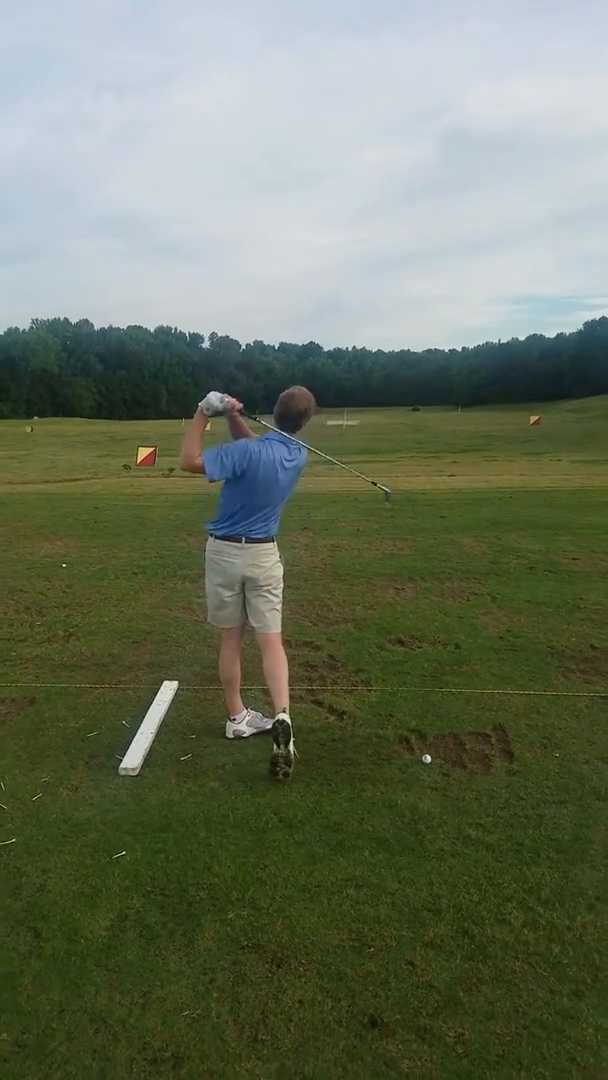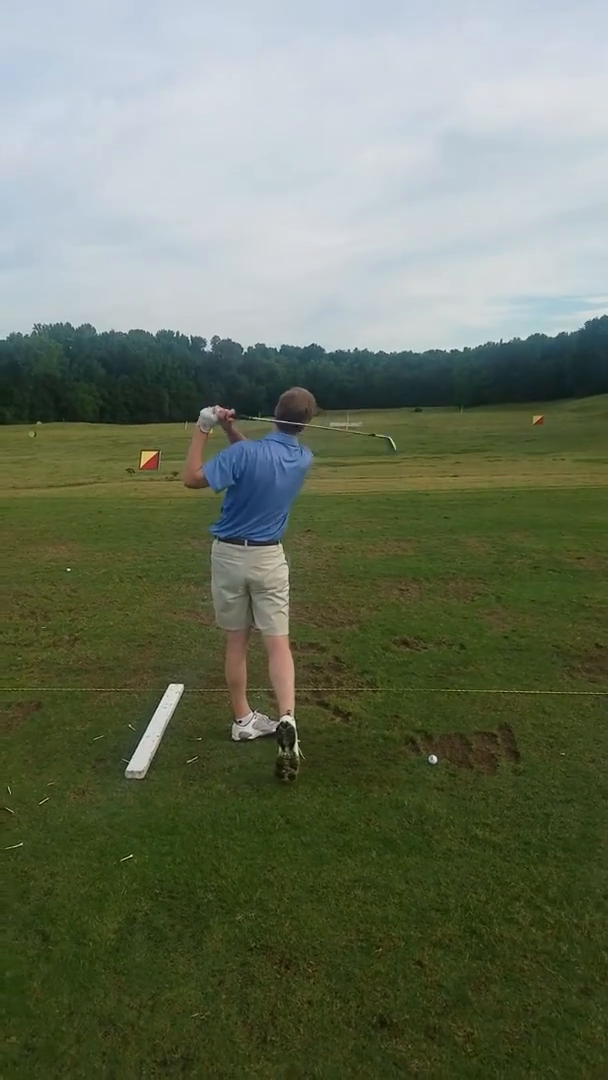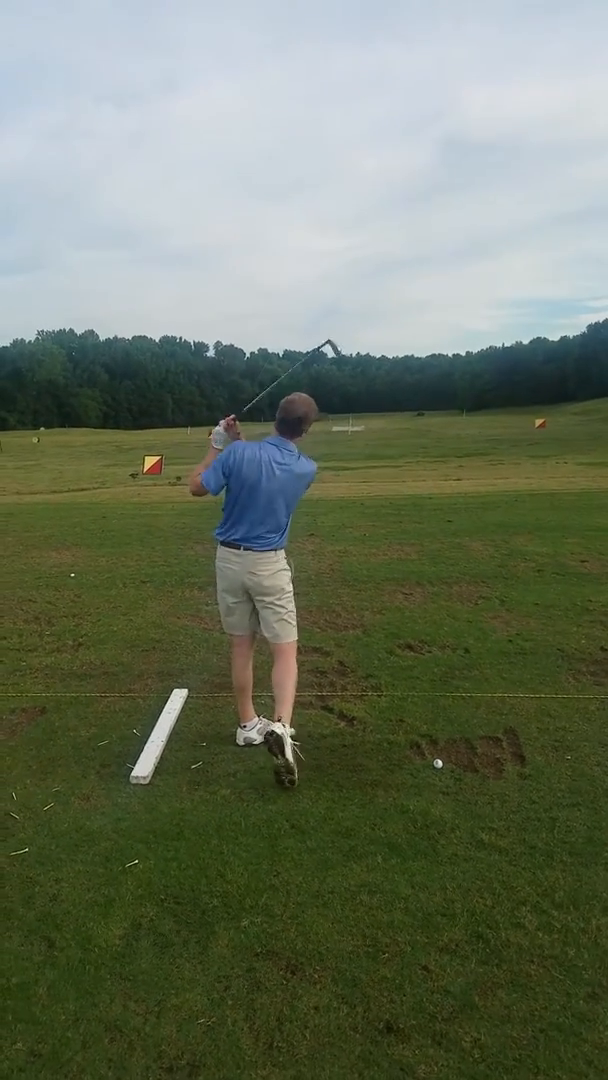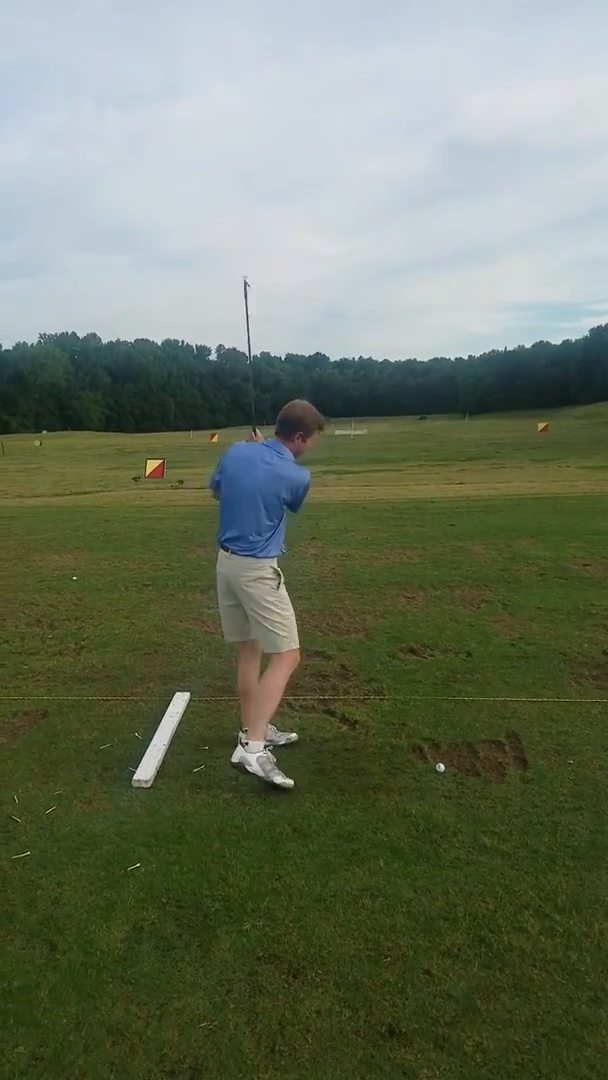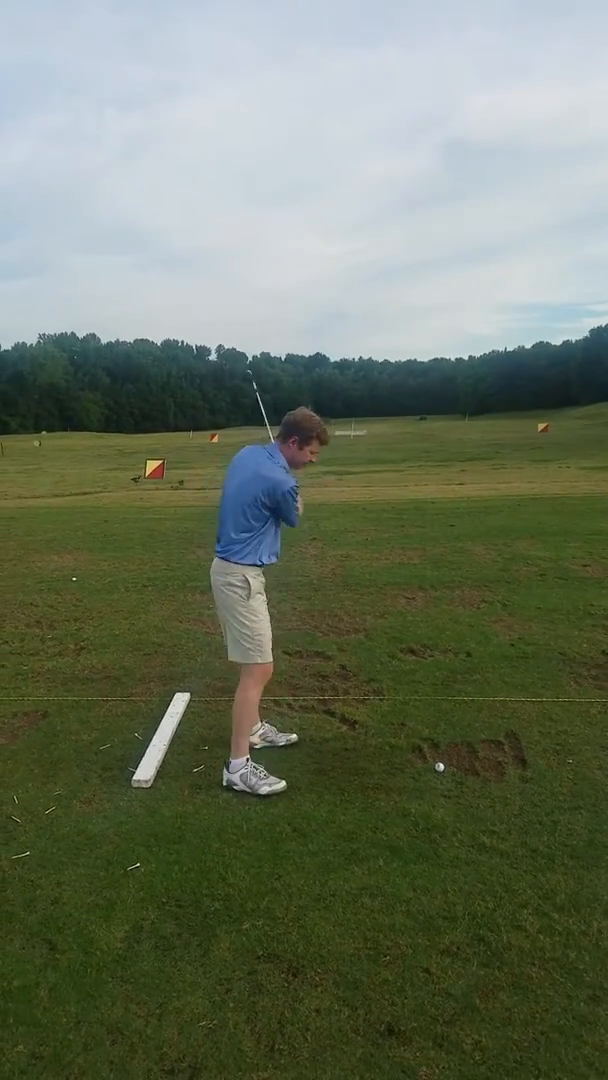
dt=0.2s
person 1, frame 1
left shoulder: (250, 453)
right shoulder: (299, 456)
left elbow: (189, 462)
left wrist: (203, 413)
right wrist: (233, 416)
left hip: (224, 552)
right hip: (263, 555)
left knee: (230, 639)
right knee: (271, 640)
left ankle: (237, 717)
right ankle: (282, 716)
person 1, frame 2
left shoulder: (246, 453)
right shoulder: (304, 460)
left elbow: (192, 479)
left wrist: (203, 430)
right wrist: (232, 430)
left hip: (228, 554)
right hip: (269, 558)
left knee: (236, 642)
right knee: (278, 643)
left ankle: (243, 719)
right ankle: (287, 719)
person 1, frame 3
left shoulder: (236, 454)
right shoulder: (306, 470)
left elbow: (196, 488)
left wrist: (217, 446)
right wrist: (240, 441)
left hip: (228, 559)
right hip: (269, 565)
left knee: (243, 646)
right knee: (285, 648)
left ankle: (250, 723)
right ankle: (280, 728)
person 1, frame 4
left shoulder: (234, 453)
right shoulder: (297, 477)
left elbow: (217, 492)
left hip: (228, 563)
right hip: (258, 571)
left knee: (250, 652)
right knee: (286, 657)
left ankle: (253, 726)
right ankle: (251, 748)
person 1, frame 5
left shoulder: (247, 455)
right shoulder: (280, 481)
right elbow: (293, 520)
left wrist: (286, 510)
right wrist: (298, 510)
left hip: (236, 570)
right hip: (240, 577)
left knee: (255, 659)
right knee: (259, 669)
left ankle: (253, 728)
right ankle: (238, 765)
